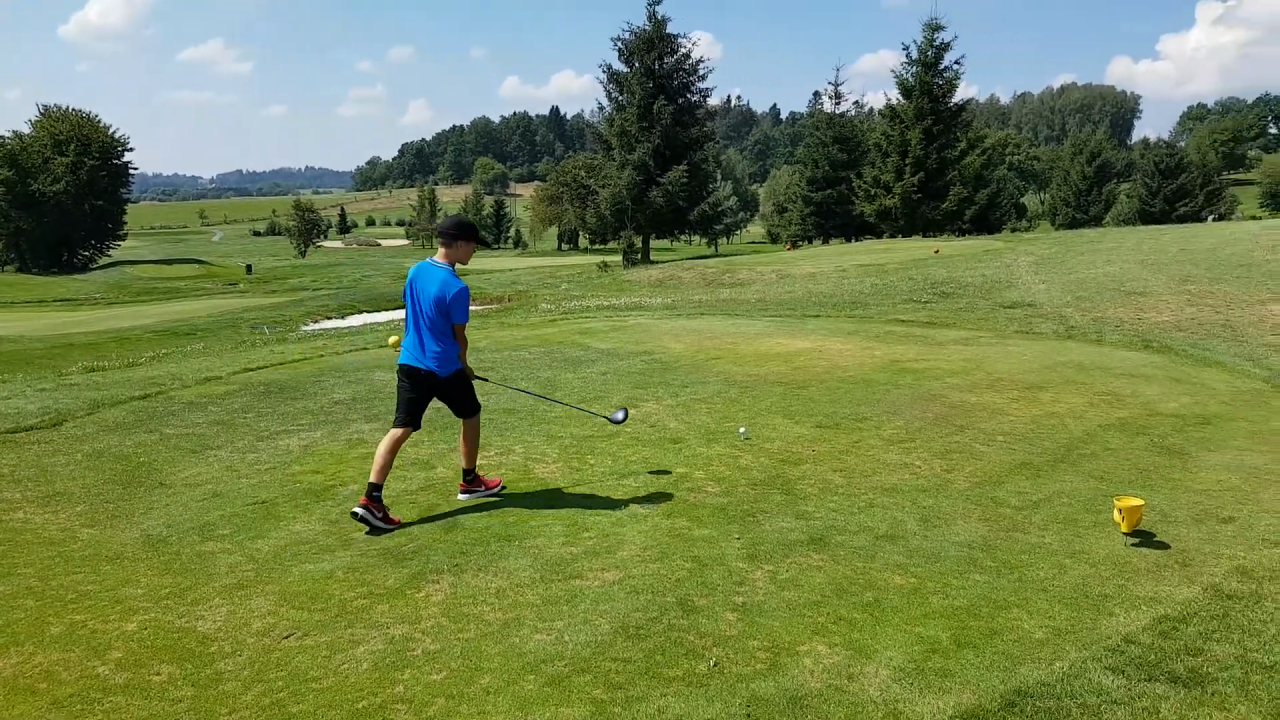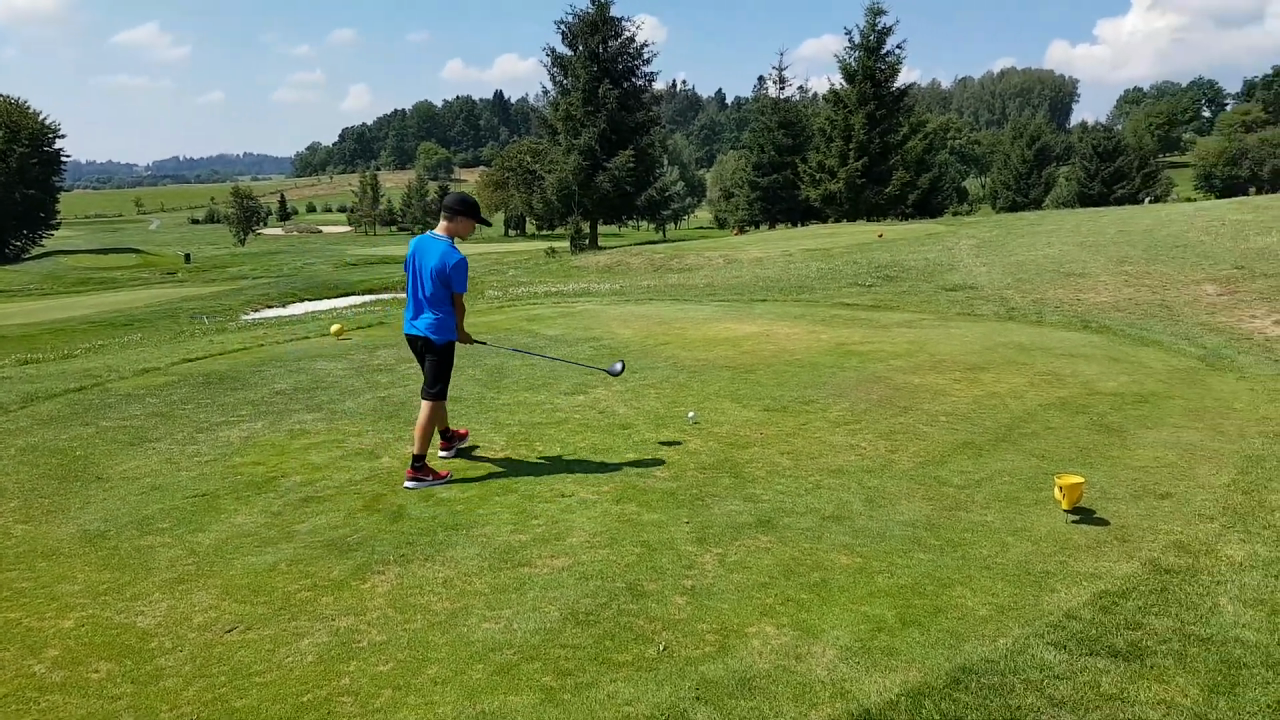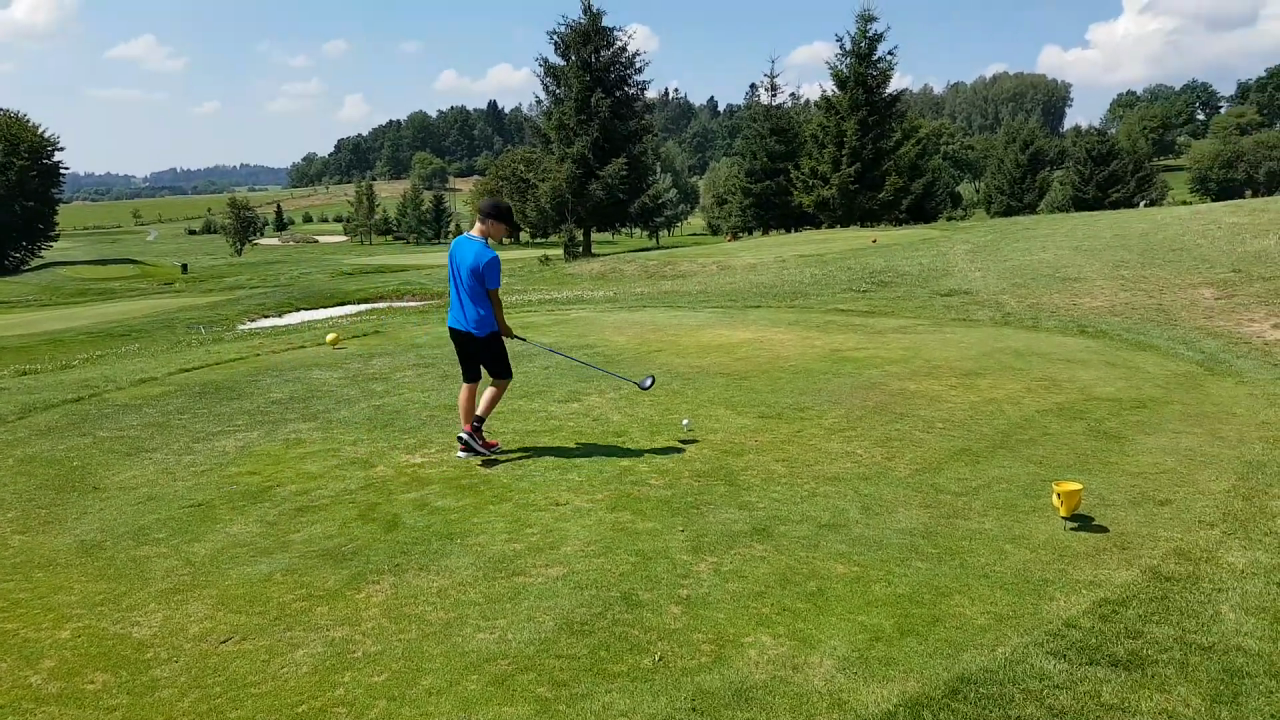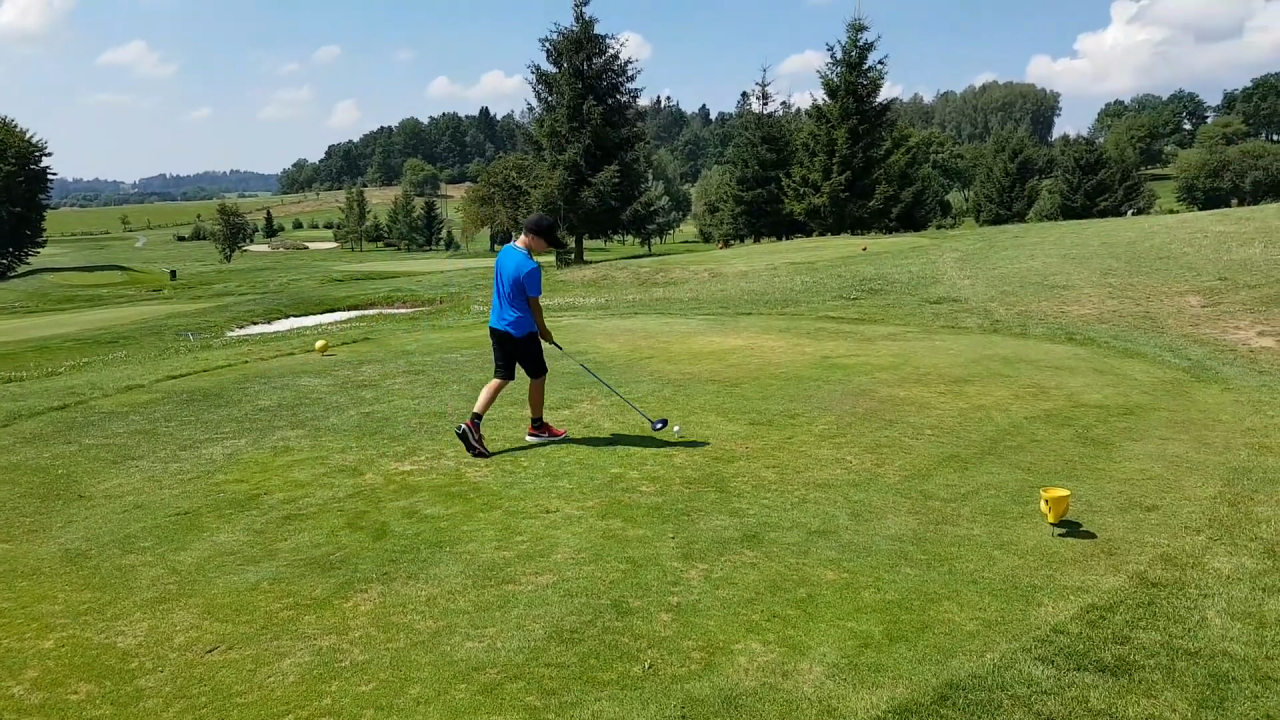
dt=0.4s
person 1, frame 1
left shoulder: (415, 271)
right shoulder: (456, 287)
right elbow: (459, 335)
right wrist: (463, 366)
left hip: (410, 363)
right hip: (443, 368)
left knee: (400, 429)
right knee: (471, 416)
left ankle: (371, 499)
right ankle: (469, 481)
person 1, frame 2
left shoulder: (416, 243)
right shoulder: (455, 259)
right elbow: (458, 303)
right wrist: (460, 331)
left hip: (413, 329)
right hip: (438, 334)
left knee: (430, 389)
right knee: (433, 398)
left ankle: (447, 438)
right ankle: (417, 469)
person 1, frame 3
left shoulder: (456, 244)
right shoulder: (488, 257)
right elbow: (494, 298)
right wrist: (503, 327)
left hip: (456, 325)
right hip: (482, 328)
left knee: (470, 381)
right knee: (502, 378)
left ankle: (470, 440)
right ankle: (472, 429)
person 1, frame 4
left shoulder: (504, 253)
right shoulder: (530, 267)
right elbow: (534, 304)
right wrist: (543, 330)
left hip: (498, 326)
right hip: (521, 330)
left knee: (501, 378)
right knee: (538, 375)
left ankle: (472, 424)
right ankle: (537, 427)
